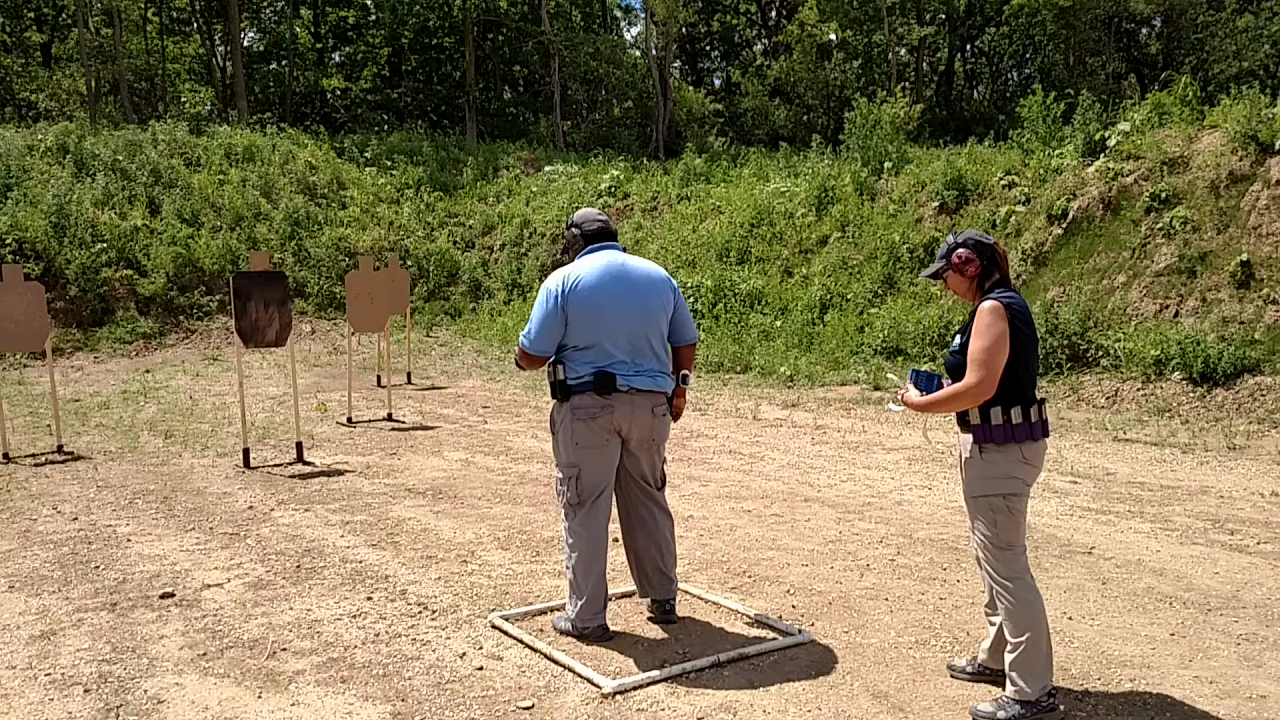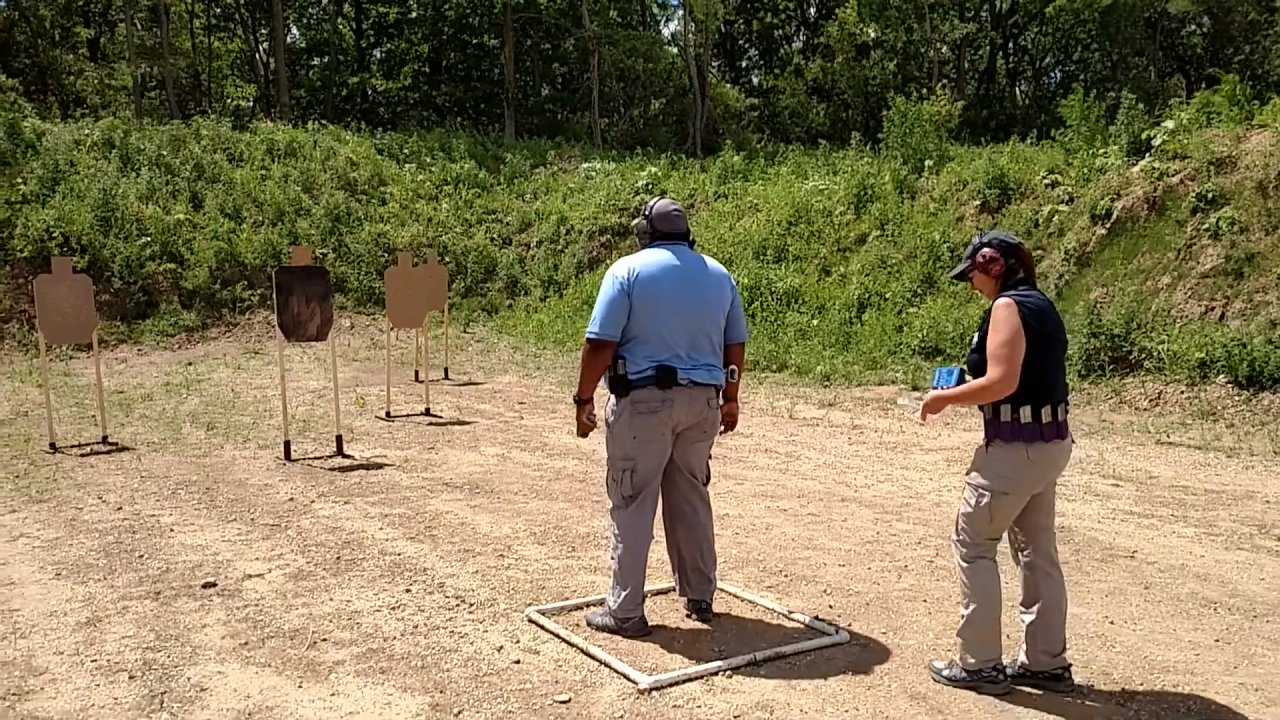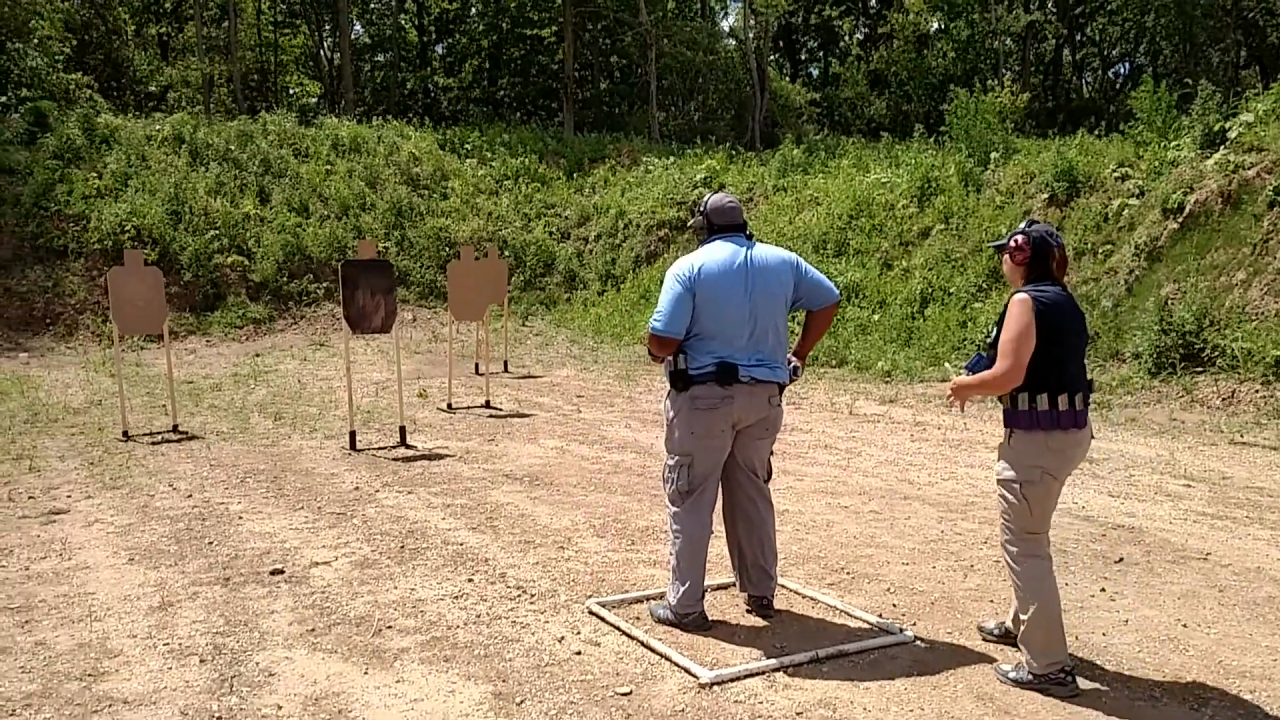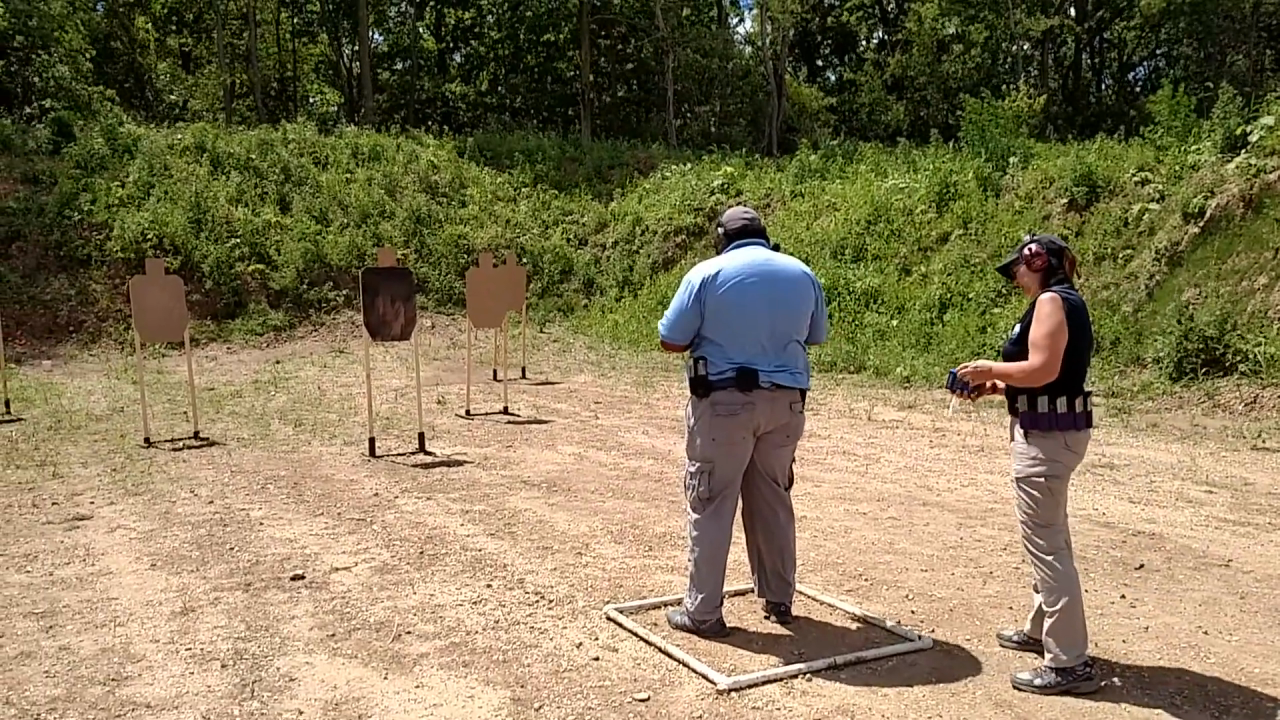
dt=1s
person 1, frame 1
left shoulder: (992, 308)
right shoulder: (1002, 305)
left elbow: (979, 388)
left wrist: (920, 403)
right wrist: (939, 390)
left hip: (1000, 449)
right hip: (995, 445)
left knee: (1005, 565)
right knee: (994, 558)
right ankle: (999, 658)
person 1, frame 2
left shoulder: (1008, 306)
right shoulder: (1041, 305)
left elbow: (1001, 383)
left wrist: (945, 397)
right wrist: (966, 387)
left hip: (1016, 446)
right hip: (1048, 441)
left knee: (973, 546)
right knee: (1036, 551)
left ankle: (981, 664)
right ankle: (1046, 662)
person 1, frame 3
left shoulder: (1026, 300)
right shoulder: (1062, 300)
left elbow: (1009, 375)
left wrist: (966, 385)
right wrist: (978, 384)
left hip: (1037, 435)
right hip: (1068, 429)
left knee: (1024, 545)
right knee: (1029, 536)
left ankle: (1048, 666)
right ankle: (1022, 623)
person 1, frame 4
left shoulder: (1051, 300)
right shoulder: (1061, 301)
left elbow: (1042, 369)
left wrist: (988, 368)
right wrist: (995, 384)
left hip: (1046, 433)
right hip: (1051, 429)
left knee: (1045, 542)
right knee: (1048, 536)
left ankle: (1069, 662)
right ankle: (1041, 629)
person 2, frame 1
left shoulder: (564, 281)
right shoulder: (658, 276)
left elbow: (532, 354)
right elbow: (685, 344)
left wrist: (521, 360)
right wrist: (678, 390)
left hip: (587, 407)
right hip: (649, 404)
left knee: (585, 512)
right knee: (648, 502)
left ankle: (587, 617)
right ankle: (663, 598)
person 2, frame 2
left shoulder: (627, 270)
right shoulder: (718, 275)
left elbow: (600, 344)
right elbow: (735, 345)
left wrist: (584, 400)
right wrist: (730, 399)
left hip: (644, 400)
right hip: (702, 399)
left knee: (632, 505)
right knee: (691, 498)
left ankle: (625, 611)
right ankle: (700, 597)
person 2, frame 3
left shoulder: (690, 266)
right shoulder: (781, 261)
left elbow: (663, 339)
right elbow: (828, 300)
left wrist: (657, 352)
right wrist: (799, 355)
left hip: (704, 396)
right hip: (764, 396)
left knee: (690, 500)
right knee: (752, 495)
left ankle: (685, 606)
right ankle: (760, 593)
person 2, frame 4
left shoulder: (707, 274)
right shoulder: (802, 274)
left elbow: (671, 340)
right elbow: (816, 337)
left hip: (725, 401)
right hip: (785, 400)
left knee: (711, 506)
right knee: (773, 501)
left ankle: (702, 611)
right ankle: (778, 599)
